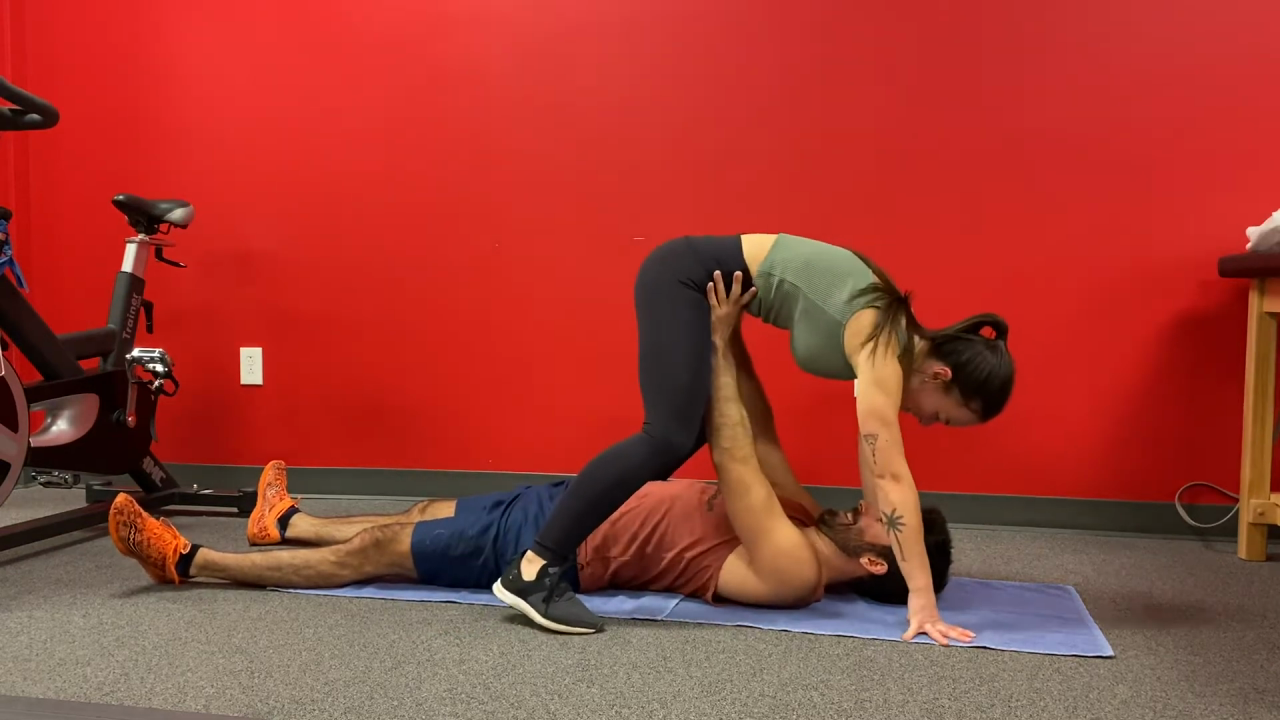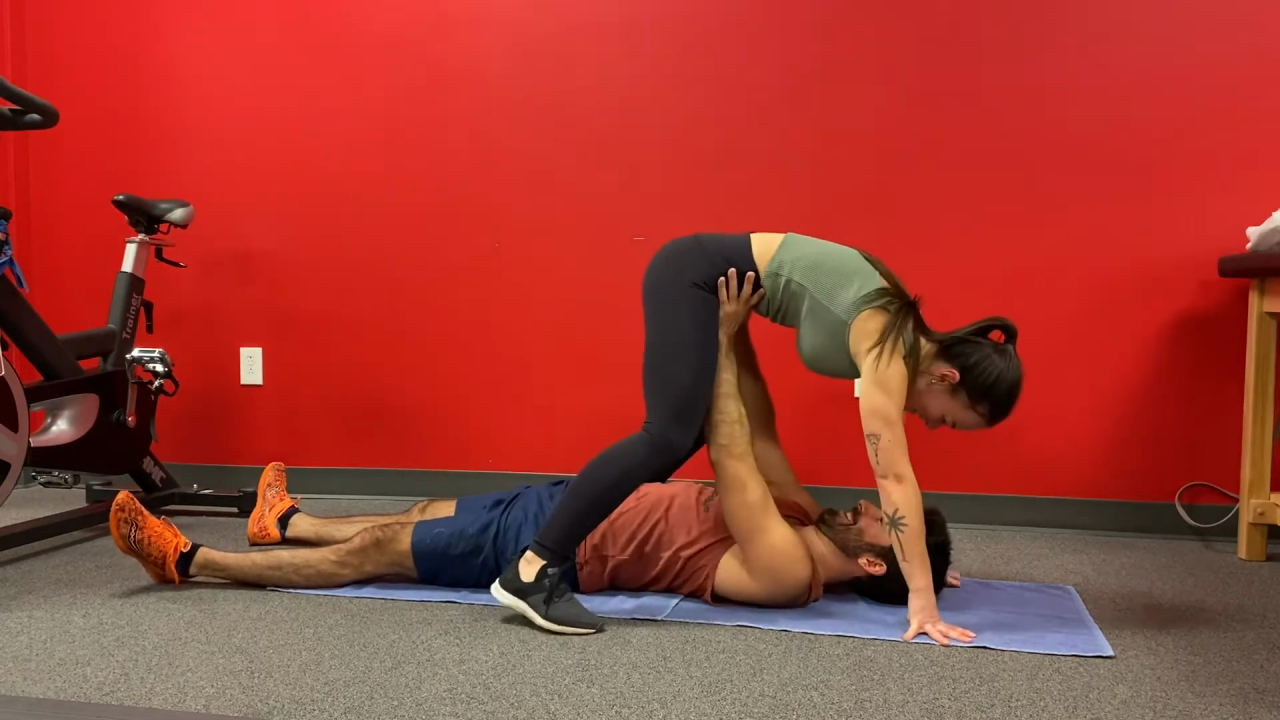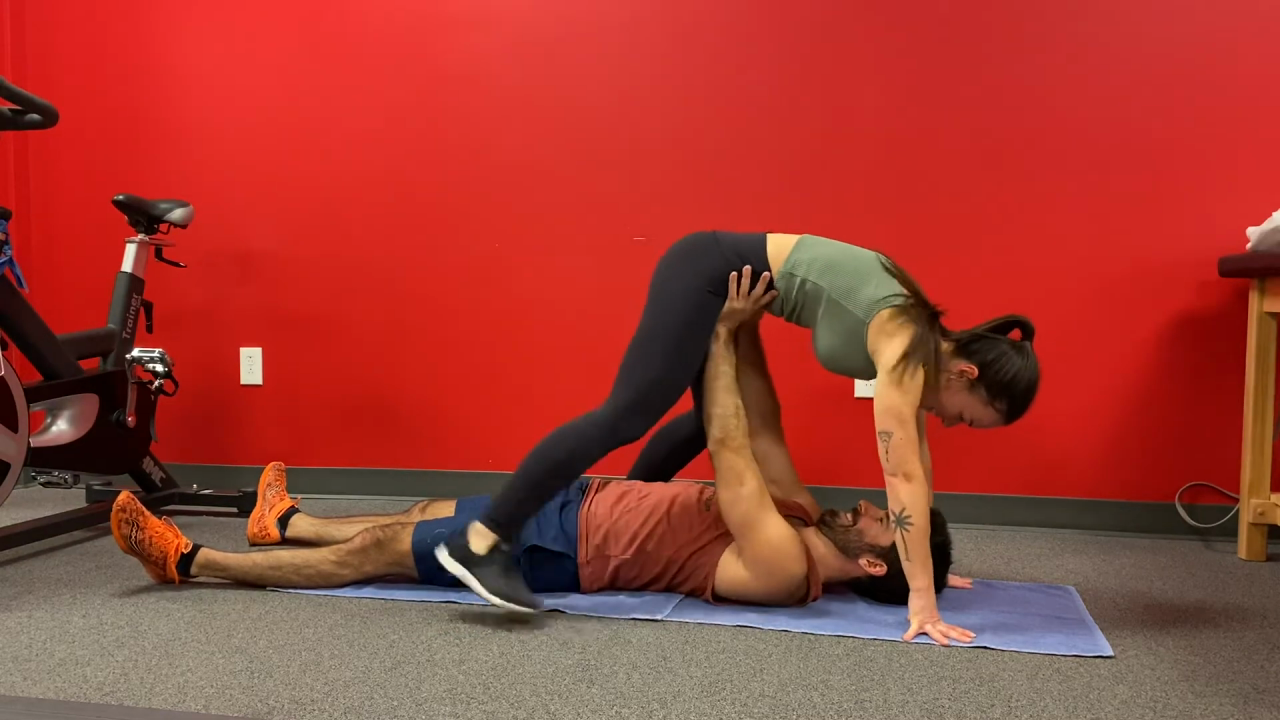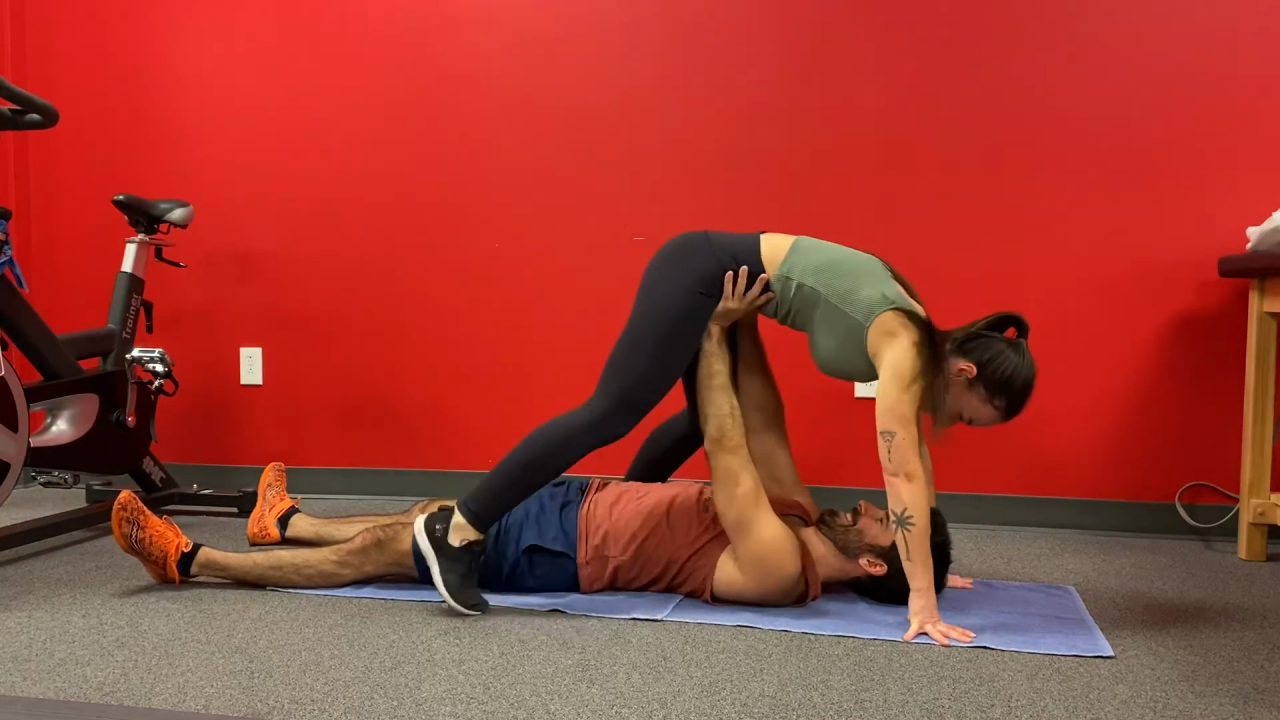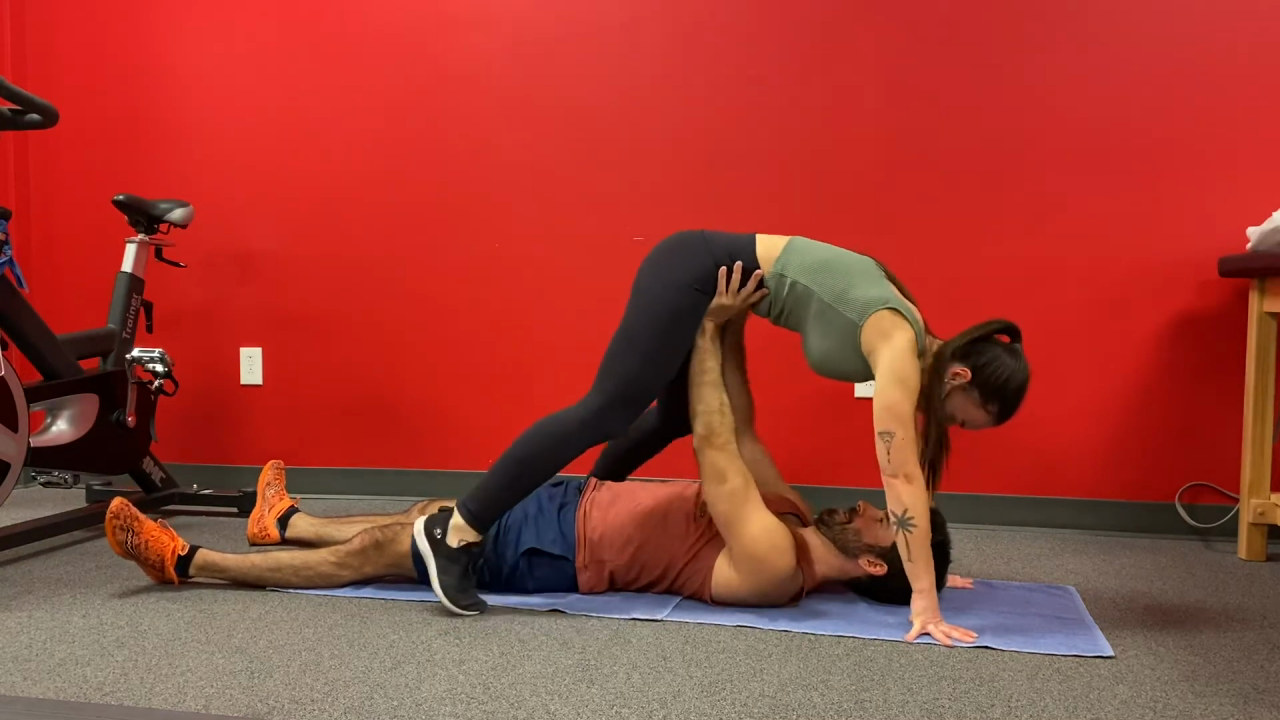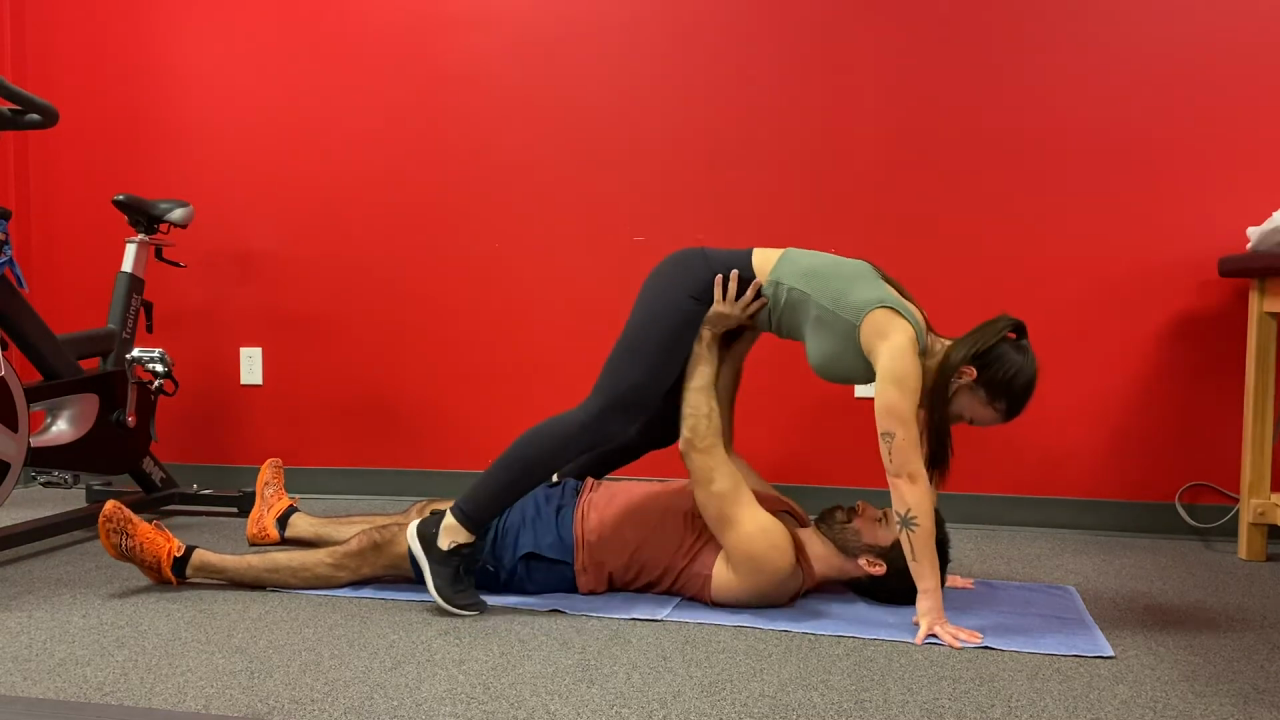
dt=0.2s
person 1, frame 1
left shoulder: (792, 574)
right shoulder: (804, 522)
left elbow: (733, 460)
right elbow: (751, 447)
left wrist: (717, 342)
right wrist: (732, 336)
left knee: (377, 555)
right knee: (422, 515)
left ankle: (188, 559)
right ankle: (284, 522)
person 1, frame 2
left shoulder: (788, 570)
right shoulder: (801, 522)
left elbow: (731, 462)
right elbow: (752, 446)
left wrist: (720, 341)
right wrist: (738, 335)
left hip: (563, 547)
left knee: (378, 551)
right knee: (422, 514)
left ankle: (189, 558)
right ankle: (285, 522)
person 1, frame 3
left shoulder: (784, 568)
right shoulder: (801, 523)
left elbow: (730, 455)
right elbow: (761, 438)
left wrist: (719, 333)
right wrist: (743, 328)
left hip: (561, 547)
right hip: (583, 503)
left knee: (377, 554)
right knee: (423, 516)
left ankle: (189, 560)
right ankle: (283, 524)
person 1, frame 4
left shoulder: (781, 568)
right shoulder: (802, 524)
left elbow: (726, 454)
right elbow: (761, 433)
left wrist: (712, 332)
right wrist: (742, 327)
left hip: (561, 547)
right hip: (583, 503)
left knee: (378, 553)
right knee: (424, 514)
left ankle: (190, 559)
right ankle: (282, 522)
person 1, frame 5
left shoulder: (776, 565)
right shoulder: (798, 525)
left elbow: (714, 451)
right elbow: (736, 438)
left wrist: (707, 331)
right wrist: (731, 330)
left hip: (558, 547)
right hip: (581, 503)
left knee: (376, 552)
right knee: (421, 515)
left ankle: (186, 560)
right ankle: (283, 520)
person 1, frame 6
left shoulder: (774, 565)
right shoulder: (795, 530)
left elbow: (700, 455)
right elbow: (720, 454)
left wrist: (708, 339)
right wrist: (738, 353)
left hip: (560, 549)
right hip: (580, 503)
left knee: (375, 552)
right knee: (420, 516)
left ankle: (183, 561)
right ankle: (283, 522)
person 2, frame 1
left shoulder: (901, 341)
right shoulder: (881, 345)
left elbow: (875, 461)
right elbow: (891, 475)
right wrist: (921, 599)
left hip: (712, 282)
right hip: (686, 274)
left knee: (708, 419)
right knee: (670, 435)
left ankle: (607, 519)
right ankle: (532, 572)
person 2, frame 2
left shoulder: (910, 346)
right shoulder: (887, 345)
left elbow: (893, 465)
right elbow: (892, 477)
left wrist: (912, 557)
right wrist: (921, 599)
left hip: (719, 280)
right hip: (694, 272)
left knee: (709, 417)
right knee: (664, 432)
left ankle: (614, 515)
right ankle: (531, 573)
person 2, frame 3
left shoulder: (927, 343)
right shoulder: (906, 343)
left elbow: (917, 461)
right elbow: (902, 475)
left wrist: (923, 565)
right wrist: (922, 600)
left hip: (730, 278)
right hip: (709, 269)
right knee: (626, 416)
right ankle: (482, 542)
person 2, frame 4
left shoulder: (924, 344)
right shoulder: (904, 346)
left elbow: (915, 463)
right elbow: (903, 475)
left wrist: (924, 567)
right wrist: (922, 600)
left hip: (720, 279)
right hip: (702, 271)
left knee: (708, 419)
right knee: (612, 413)
right ankle: (459, 529)
person 2, frame 5
left shoulder: (919, 347)
right shoulder: (900, 346)
left elbow: (913, 465)
right elbow: (901, 476)
left wrist: (924, 567)
right wrist: (924, 601)
left hip: (714, 280)
right hip: (695, 270)
left knee: (681, 415)
right knee: (607, 412)
right ankle: (457, 531)
person 2, frame 6
left shoulder: (922, 346)
right shoulder: (900, 345)
left elbow: (917, 464)
right elbow: (905, 477)
left wrist: (927, 568)
right wrist: (929, 601)
left hip: (722, 299)
right hip: (702, 286)
left knee: (661, 426)
right knee: (605, 416)
right ankle: (450, 533)
